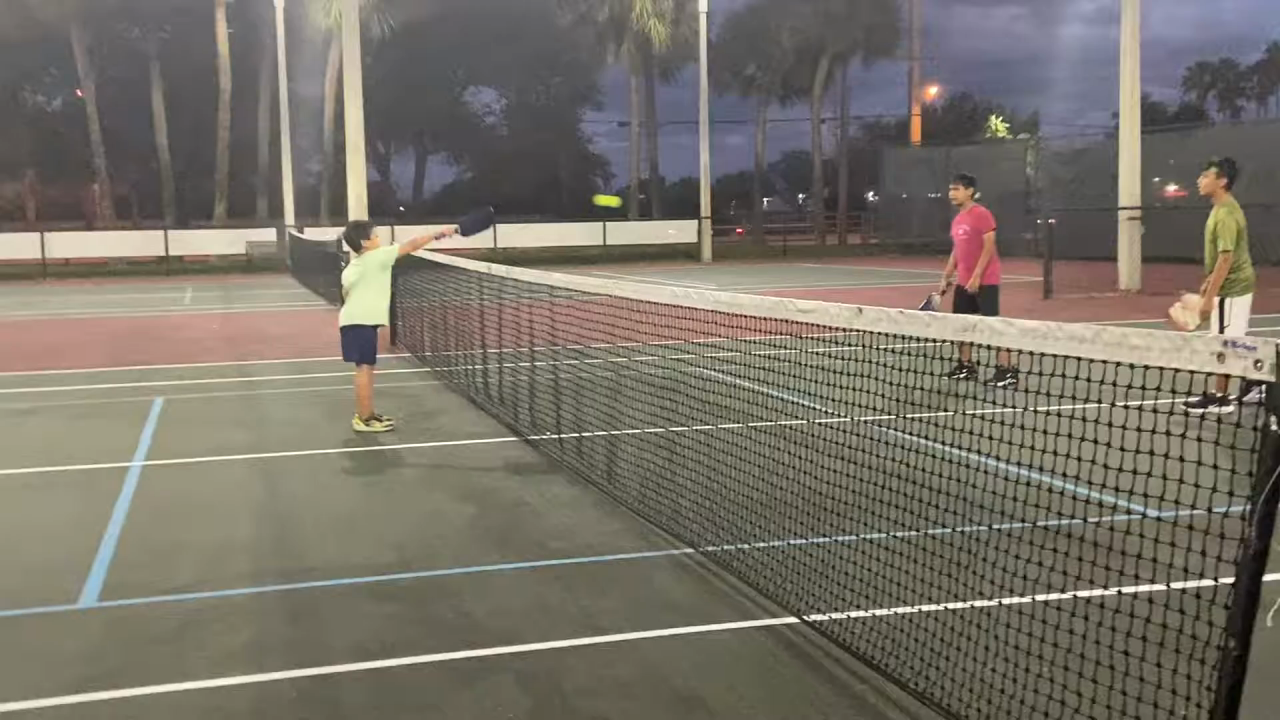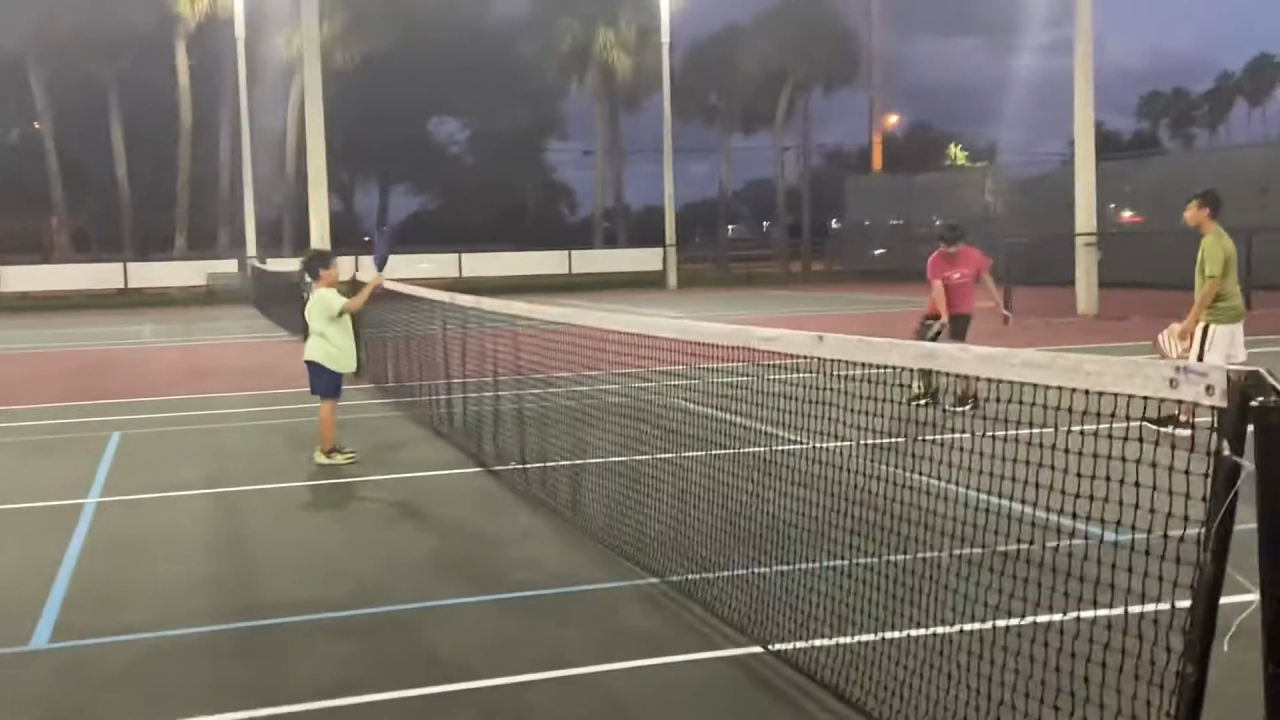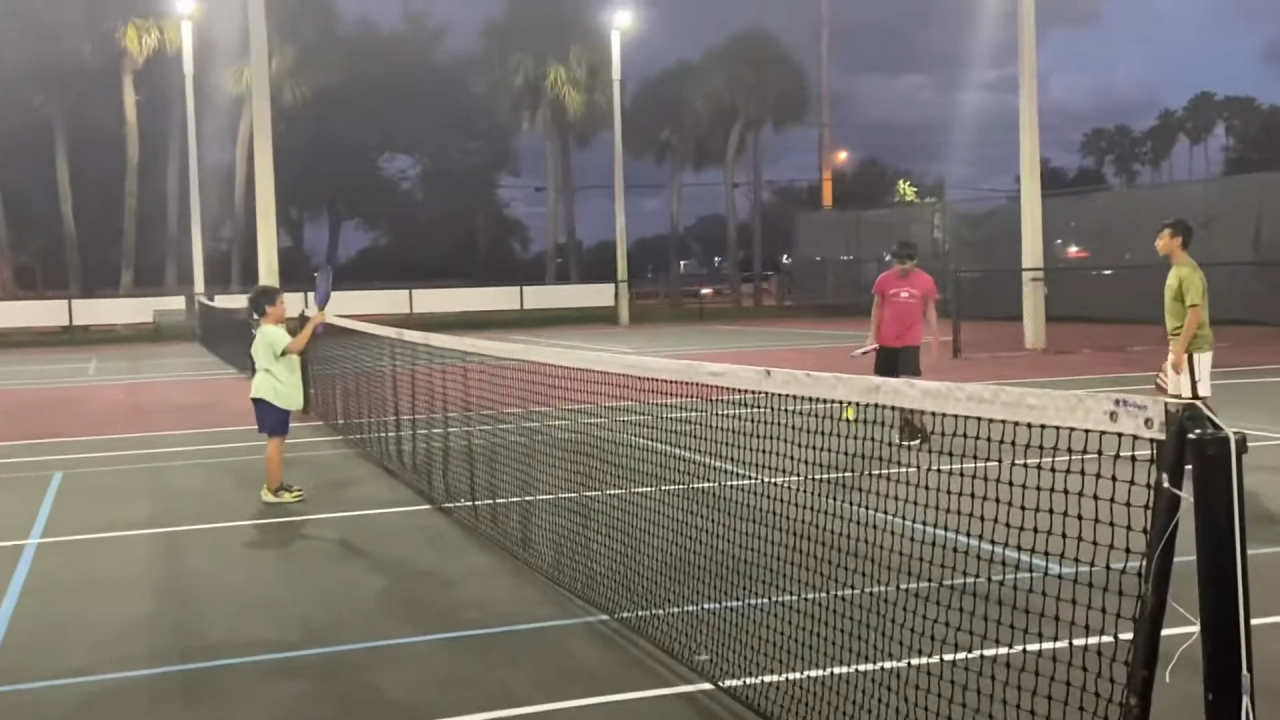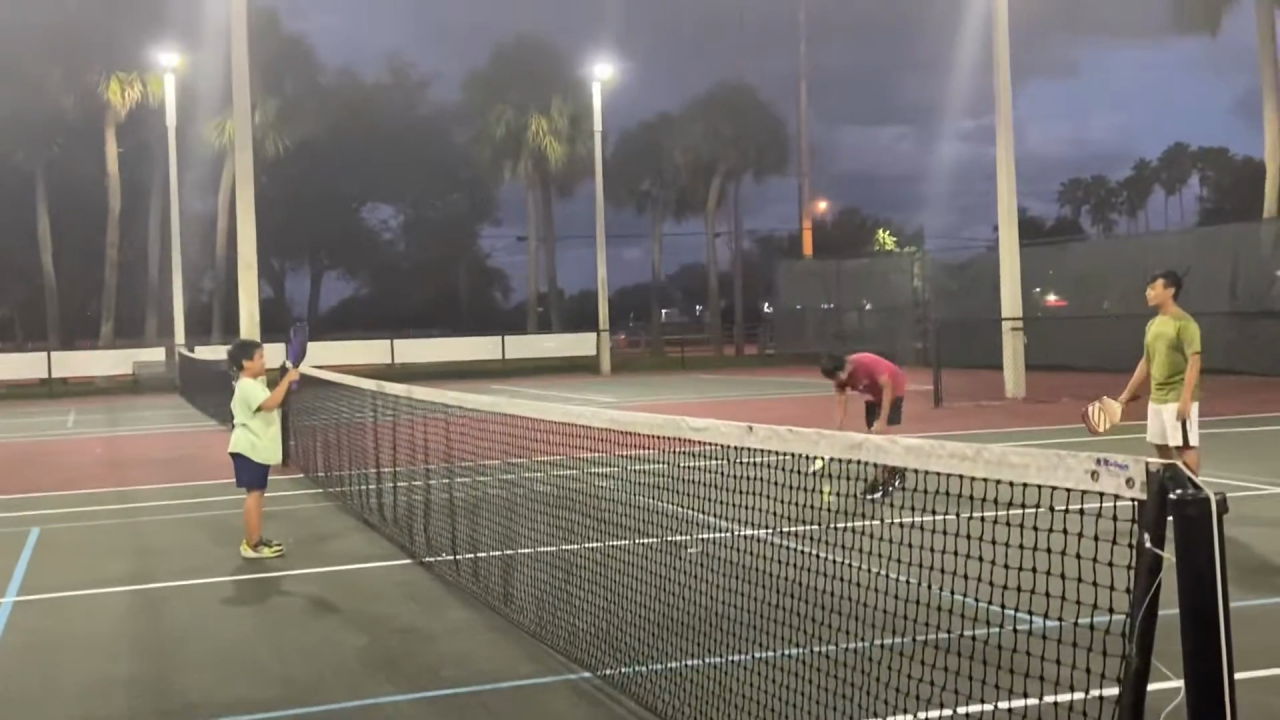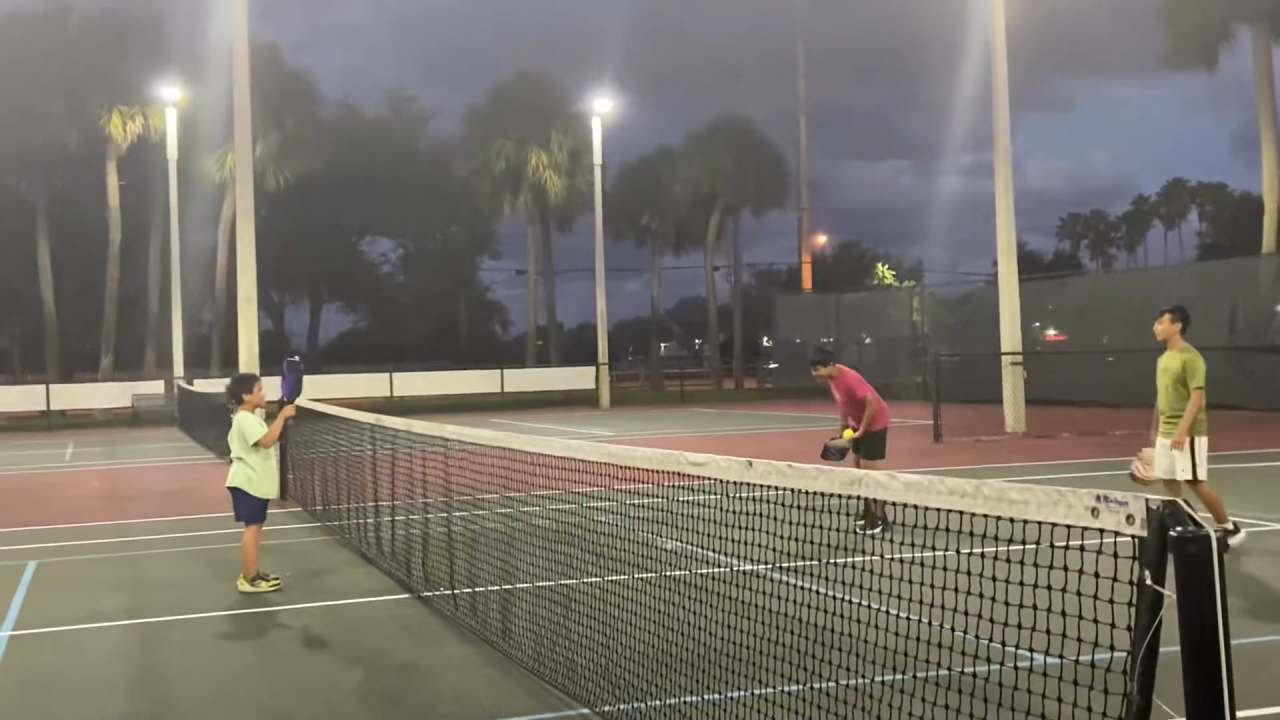
dt=0.5s
person 1, frame 1
left shoulder: (1225, 215)
right shoulder: (1223, 209)
left elbow: (1225, 258)
left wrist: (1209, 298)
right wrist: (1207, 283)
left hip: (1231, 287)
right hip: (1239, 284)
left ankle: (1219, 398)
right ankle: (1252, 382)
person 1, frame 2
left shoulder: (1212, 242)
right shoulder: (1220, 238)
left elbow: (1211, 285)
left wrist: (1190, 321)
right wrist: (1195, 318)
left hip: (1219, 316)
right hip: (1231, 312)
right knee: (1234, 367)
left ankle: (1183, 420)
person 1, frame 3
left shoulder: (1189, 272)
right shoulder: (1175, 270)
left elbow: (1194, 315)
left wrist: (1179, 352)
left hip: (1191, 348)
right hip: (1178, 346)
left knee: (1197, 399)
right knee: (1175, 398)
person 1, frame 4
left shoulder: (1185, 323)
right shoulder: (1153, 324)
left elbow: (1194, 362)
right elbow: (1146, 361)
left wrist: (1185, 399)
right wrist: (1128, 393)
left hip: (1178, 399)
right hip: (1156, 398)
left knee: (1185, 447)
right knee: (1161, 447)
person 1, frame 5
left shoulder: (1191, 358)
right shoulder: (1163, 359)
left elbow: (1197, 396)
left wrist: (1182, 430)
right wrist: (1156, 432)
left hip: (1189, 433)
right hip: (1166, 433)
left knee: (1197, 483)
right knee: (1170, 482)
left ankle: (1229, 528)
person 2, frame 1
left shoulder: (351, 267)
right shoulder: (377, 257)
left elbow: (346, 293)
right elbow: (409, 246)
right wrist: (439, 235)
left hip: (354, 321)
right hip: (362, 322)
left knee: (365, 368)
right knee: (365, 368)
left ankle: (365, 413)
right ankle: (364, 418)
person 2, frame 2
left shoulder: (319, 295)
right shoulder: (325, 295)
right elbow: (352, 306)
right wrist: (372, 285)
left hip: (326, 355)
right hip: (326, 357)
left knee: (330, 401)
right knee: (329, 401)
left ankle: (329, 446)
right ankle: (326, 451)
person 2, frame 3
left shoulder: (270, 331)
right shoulder: (271, 332)
right elbow: (295, 347)
right wrist: (312, 323)
left hip: (276, 393)
right hip: (271, 394)
left knee: (278, 439)
right knee: (275, 439)
left ankle: (276, 484)
right ankle: (272, 490)
person 2, frame 4
left shoulder: (253, 384)
right shoulder: (248, 386)
left elbow: (268, 405)
right elbow: (270, 404)
right wrist: (287, 380)
left hip: (256, 448)
right hip: (250, 449)
left knee: (257, 493)
right knee: (254, 493)
left ankle: (255, 539)
right ankle: (252, 544)
person 2, frame 5
left shoulder: (249, 417)
right shoulder: (246, 419)
left elbow: (265, 441)
right elbow: (267, 441)
right wrist: (281, 416)
left hip: (255, 481)
right hip: (248, 483)
left knee: (255, 527)
right knee: (253, 527)
left ankle: (252, 573)
right ankle: (249, 579)
person 3, frame 1
left shoulder: (982, 214)
right shoulder: (957, 219)
left elbow: (989, 246)
left wrist: (976, 276)
right wrist: (946, 277)
left hip: (985, 280)
right hip: (964, 281)
left ankle: (1007, 371)
right ankle: (966, 365)
person 3, frame 2
left shoulder: (976, 256)
right shoulder: (935, 260)
left elbow: (988, 281)
right elbow: (938, 290)
left wrist: (1000, 306)
right wrist: (944, 317)
left hip: (963, 310)
right hip: (937, 311)
left ankle: (968, 395)
right ankle: (927, 391)
person 3, frame 3
left shoulder: (926, 281)
right shoulder: (884, 280)
left elbow: (930, 311)
right elbow: (877, 308)
left wrist: (934, 339)
right wrist: (873, 335)
left hip: (911, 341)
right hip: (886, 341)
left ankle: (916, 427)
right ankle: (906, 419)
person 3, frame 4
left shoulder: (868, 363)
right shoulder: (839, 376)
left elbow: (887, 387)
right elbow: (841, 406)
left wrist: (882, 420)
right wrist: (836, 431)
left hip: (893, 389)
right hip: (873, 394)
left knee: (880, 433)
right knee: (873, 433)
left ankle: (880, 481)
right ankle: (894, 471)
person 3, frame 5
left shoulder: (850, 379)
right shoulder: (830, 377)
left elbow: (873, 405)
left wrist: (861, 430)
right wrist: (844, 422)
left hip: (875, 422)
right hip: (859, 423)
left knee: (869, 468)
right knee: (858, 465)
left ankle: (880, 517)
right ankle: (871, 507)
